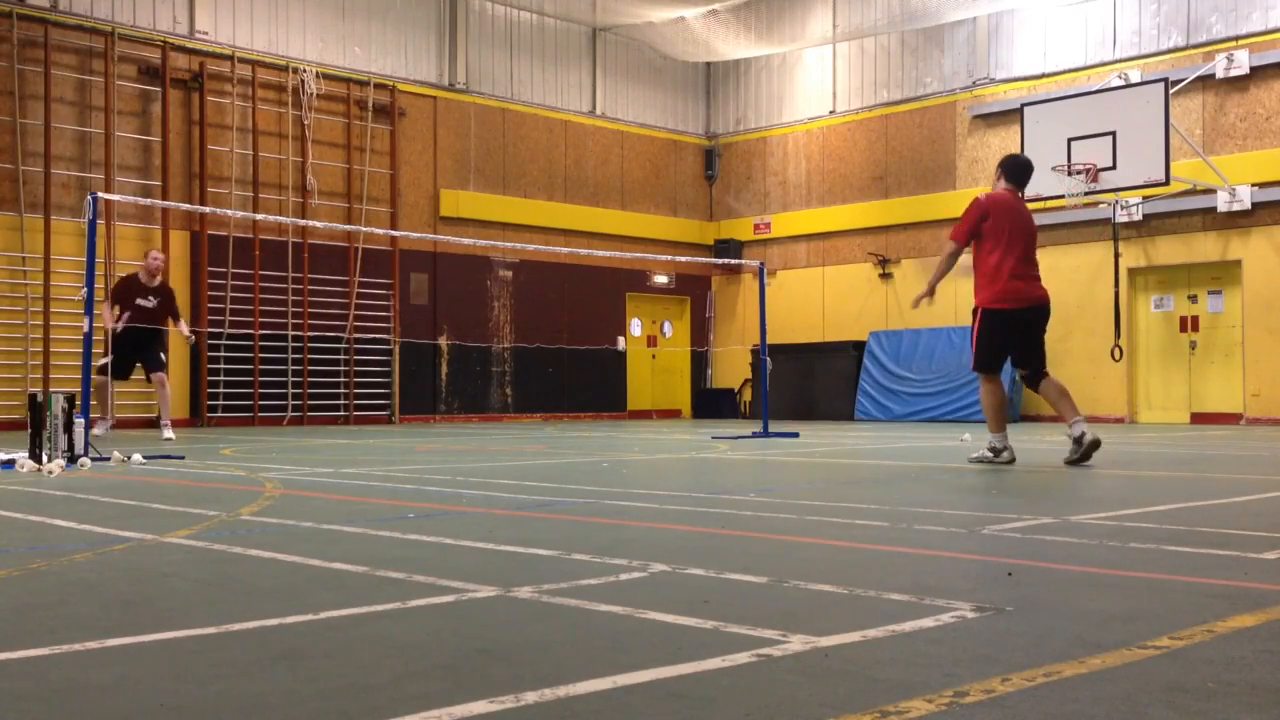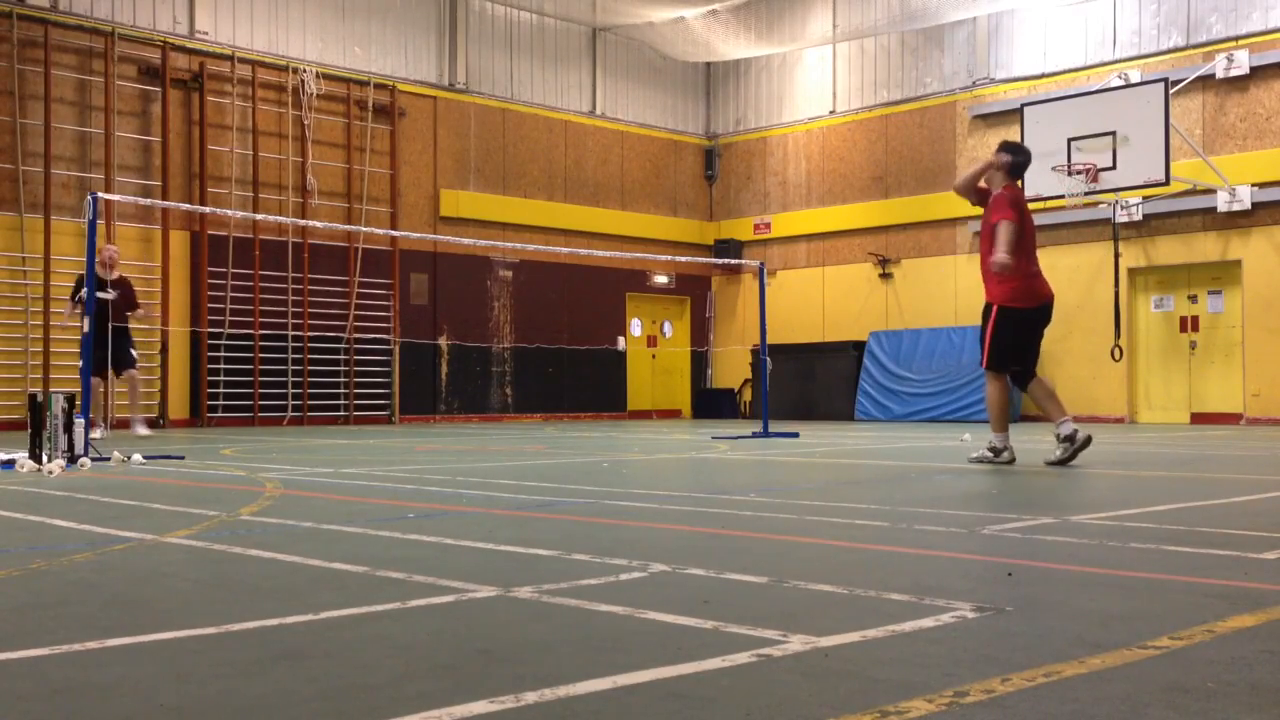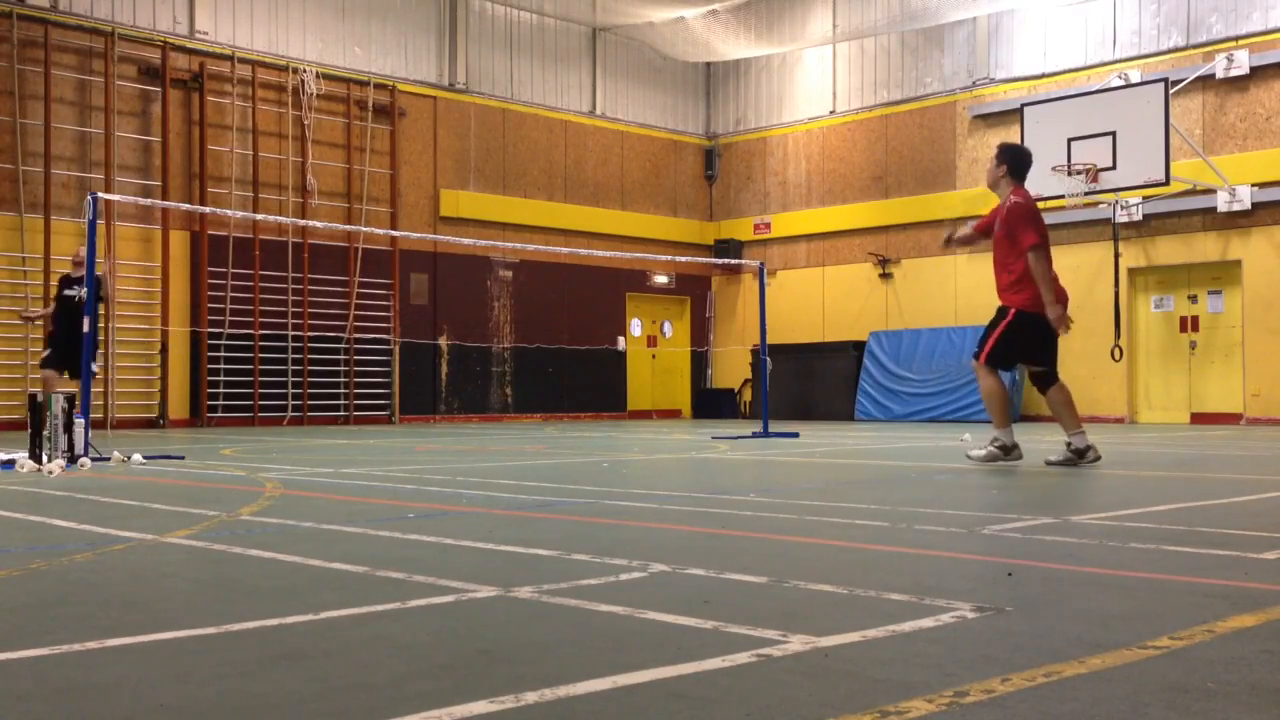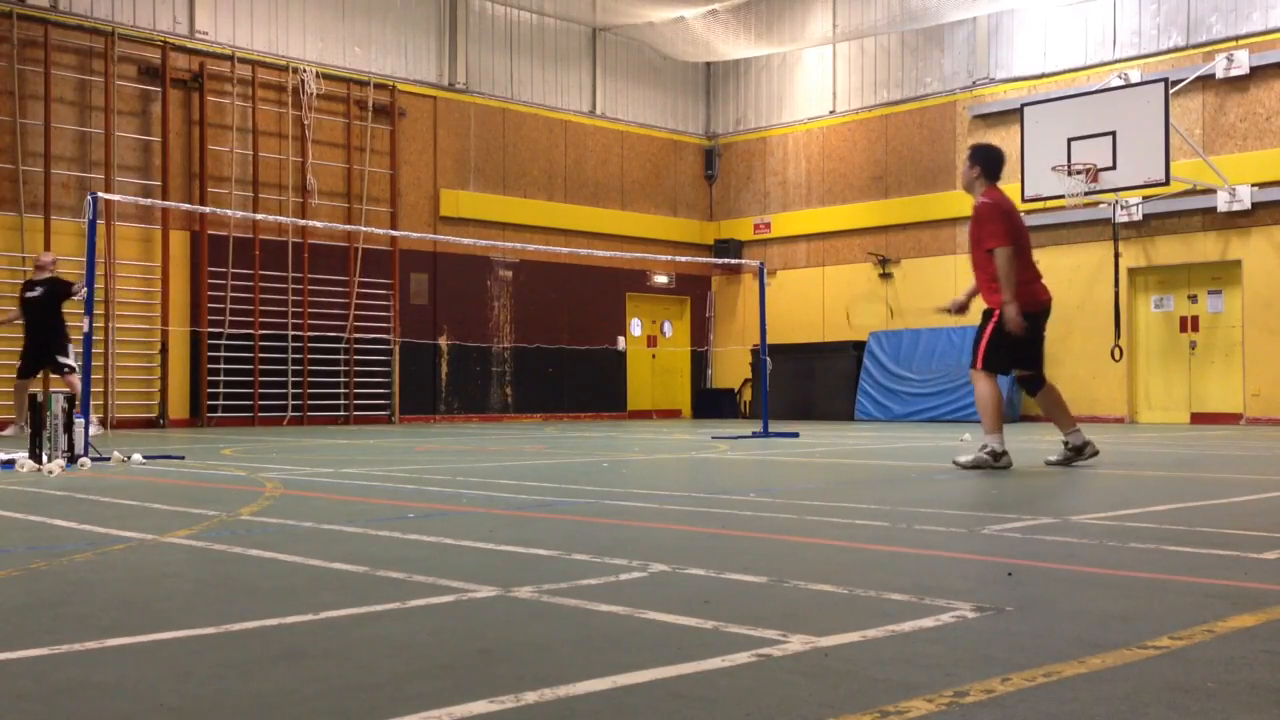
dt=0.3s
person 1, frame 1
left shoulder: (985, 202)
right shoulder: (1024, 214)
left elbow: (956, 245)
left wrist: (931, 285)
right wrist: (971, 268)
left hip: (998, 302)
right hip: (1034, 301)
left knee: (988, 374)
right knee: (1036, 374)
left ankle: (999, 446)
right ankle: (1080, 431)
person 1, frame 2
left shoulder: (1004, 195)
right shoulder: (1005, 196)
left elbow: (1007, 225)
right elbow: (961, 188)
left wrist: (1002, 252)
right wrist: (986, 164)
left hip: (1010, 299)
right hip: (1035, 299)
left knee: (995, 371)
right knee: (1023, 373)
left ankle: (1000, 446)
right ankle: (1068, 431)
person 1, frame 3
left shoulder: (1017, 205)
right shoulder: (1004, 209)
left elbow: (1036, 254)
right elbow: (975, 234)
left wrist: (1050, 302)
right wrist: (958, 236)
left hip: (1027, 305)
right hip: (1037, 306)
left knee: (984, 364)
right knee: (1043, 374)
left ankle: (1004, 441)
right ankle: (1081, 445)
person 1, frame 4
left shoulder: (986, 205)
right shoulder: (997, 203)
left elbow: (1003, 254)
left wrist: (1010, 303)
right wrist: (968, 296)
left hip: (1011, 306)
right hip: (1031, 303)
left knee: (982, 371)
right knee: (1030, 378)
left ankle: (994, 449)
right ankle: (1077, 442)
person 2, frame 1
left shoulder: (166, 291)
right shoulder: (126, 283)
left elbow: (176, 317)
right elbow: (108, 305)
left wrist: (186, 333)
right wrist: (109, 323)
left hip: (153, 342)
right hip: (124, 340)
left knee: (160, 378)
right knee: (100, 381)
left ankle: (166, 424)
right ankle: (104, 419)
person 2, frame 2
left shoulder: (124, 283)
right shoulder: (85, 279)
left elbow: (135, 310)
right elbow: (73, 304)
left wrist: (141, 314)
right wrist: (67, 315)
left hip: (120, 338)
right hip: (94, 339)
left knee: (132, 374)
right knee: (93, 382)
left ankle: (137, 421)
right ankle: (98, 425)
person 2, frame 3
left shoulder: (94, 281)
right shoulder: (64, 281)
left elbow: (106, 298)
right wrist: (35, 315)
left hip: (84, 338)
right hip: (59, 337)
right knee: (47, 376)
person 2, frame 4
left shoulder: (56, 283)
right shoulder: (26, 285)
left elbow: (77, 289)
right elbow: (21, 312)
left hip: (56, 341)
right hip: (33, 342)
left knee: (71, 379)
right knee: (20, 383)
left ankle: (90, 422)
right ankle: (19, 424)
